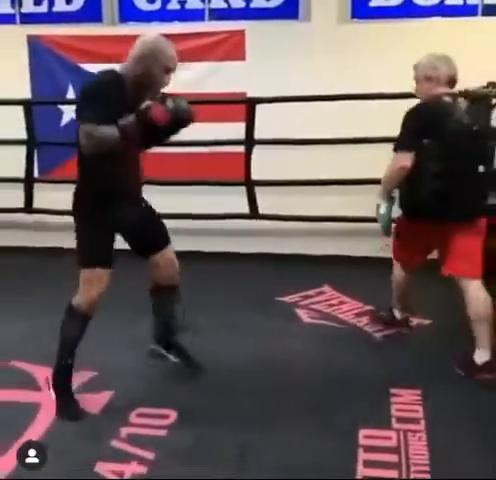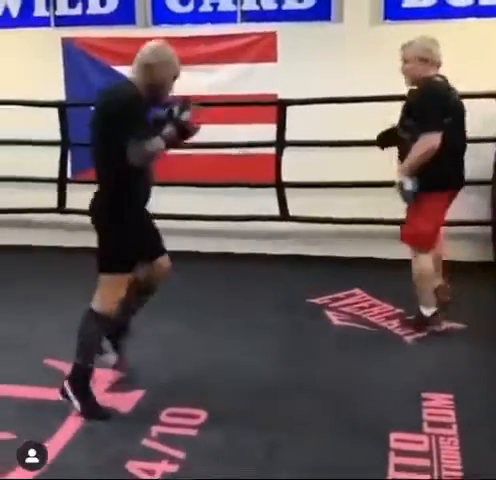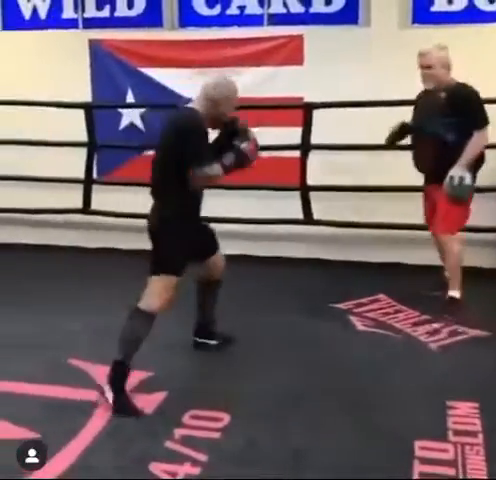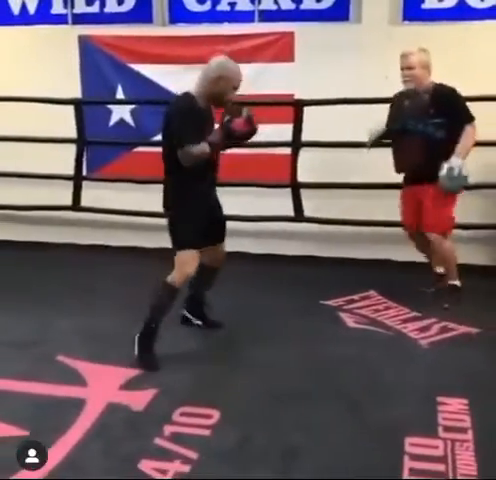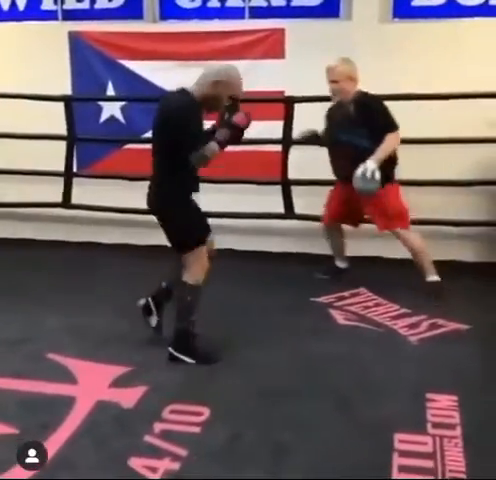
dt=0.4s
person 1, frame 1
left shoulder: (139, 96)
right shoulder: (99, 88)
right elbow: (89, 141)
left wrist: (170, 122)
right wrist: (137, 122)
left hip: (130, 198)
right hip: (95, 203)
left knee: (168, 266)
right knee: (92, 291)
left ankle: (166, 339)
right ankle: (61, 378)
person 1, frame 2
left shoulder: (127, 98)
right shoulder: (126, 100)
right elbow: (139, 156)
left wrist: (166, 127)
right wrist: (173, 130)
left hip: (129, 206)
right hip: (117, 209)
left knee: (159, 267)
right knee: (112, 295)
left ankle: (114, 334)
right ankle: (77, 381)
person 1, frame 3
left shoulder: (183, 119)
right shoulder: (192, 126)
right elbow: (199, 178)
left wrist: (226, 142)
right wrist: (235, 156)
left hip: (182, 216)
right hip: (173, 220)
left knee: (215, 266)
right knee: (158, 296)
left ankle: (204, 332)
right ankle: (117, 377)
person 1, frame 4
left shoulder: (204, 108)
right shoulder: (184, 108)
right elbow: (188, 155)
left wrist: (230, 135)
right wrist: (223, 136)
left hip: (205, 194)
right hip: (184, 199)
left knee: (215, 256)
right knee: (185, 270)
left ankle: (193, 309)
right ankle: (147, 336)
person 1, frame 5
left shoulder: (180, 101)
right shoulder: (185, 107)
right elbow: (200, 156)
left wrist: (219, 131)
right wrist: (227, 132)
left hip: (173, 193)
right hip: (172, 197)
left knee: (203, 249)
right knee: (198, 264)
left ankle: (157, 300)
right ankle: (182, 343)
person 2, frame 1
left shoulder: (422, 114)
left elbow: (403, 162)
left wrist: (384, 196)
left hip: (425, 210)
right hip: (468, 210)
left knee: (402, 260)
left ankle: (400, 315)
person 2, frame 2
left shoulder: (424, 95)
right shoulder: (447, 91)
left elbow: (431, 141)
left wrist: (404, 171)
right wrist: (399, 136)
left hip: (432, 181)
right hip: (449, 178)
left knee: (419, 244)
right knee: (430, 233)
left ankle: (428, 314)
right ankle: (439, 286)
person 2, frame 3
left shoulder: (464, 95)
right shoulder: (424, 98)
left elbow: (481, 133)
left wrist: (462, 166)
right wrist: (403, 131)
left hip: (454, 176)
right hip: (433, 175)
left knee: (447, 232)
right knee: (438, 230)
left ankle: (454, 295)
right ankle: (450, 278)
person 2, frame 4
left shoulder: (445, 95)
right shoulder: (399, 100)
left elbow: (469, 128)
right elbow: (395, 131)
left wrist: (457, 158)
right wrist: (381, 133)
left hip: (440, 177)
right hip: (413, 177)
left knee: (436, 233)
right knee: (413, 229)
left ankle: (453, 283)
right ankle: (439, 271)
person 2, frame 5
left shoulder: (370, 104)
right shoulder: (334, 111)
left elbow: (394, 136)
left wrist: (374, 161)
right wrist: (315, 137)
left hip: (378, 179)
right hip: (348, 179)
left knee: (400, 228)
right knee: (329, 220)
left ankle: (432, 278)
right ankle: (340, 264)
